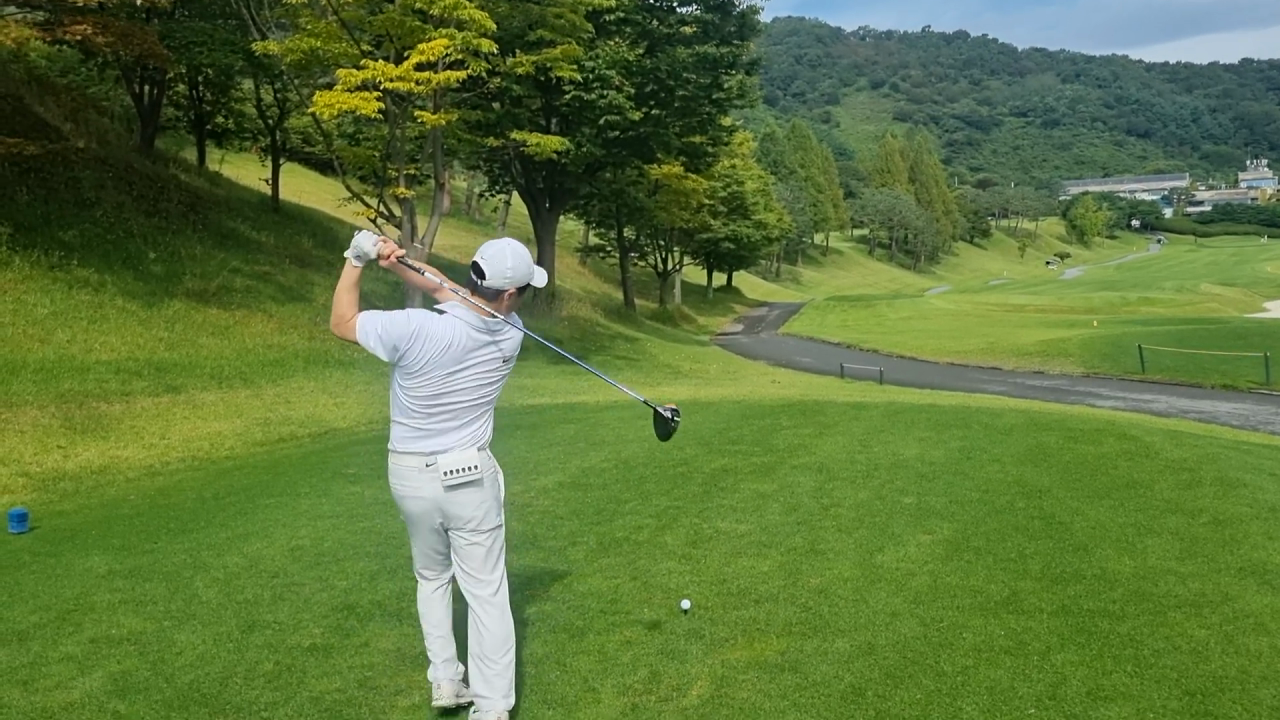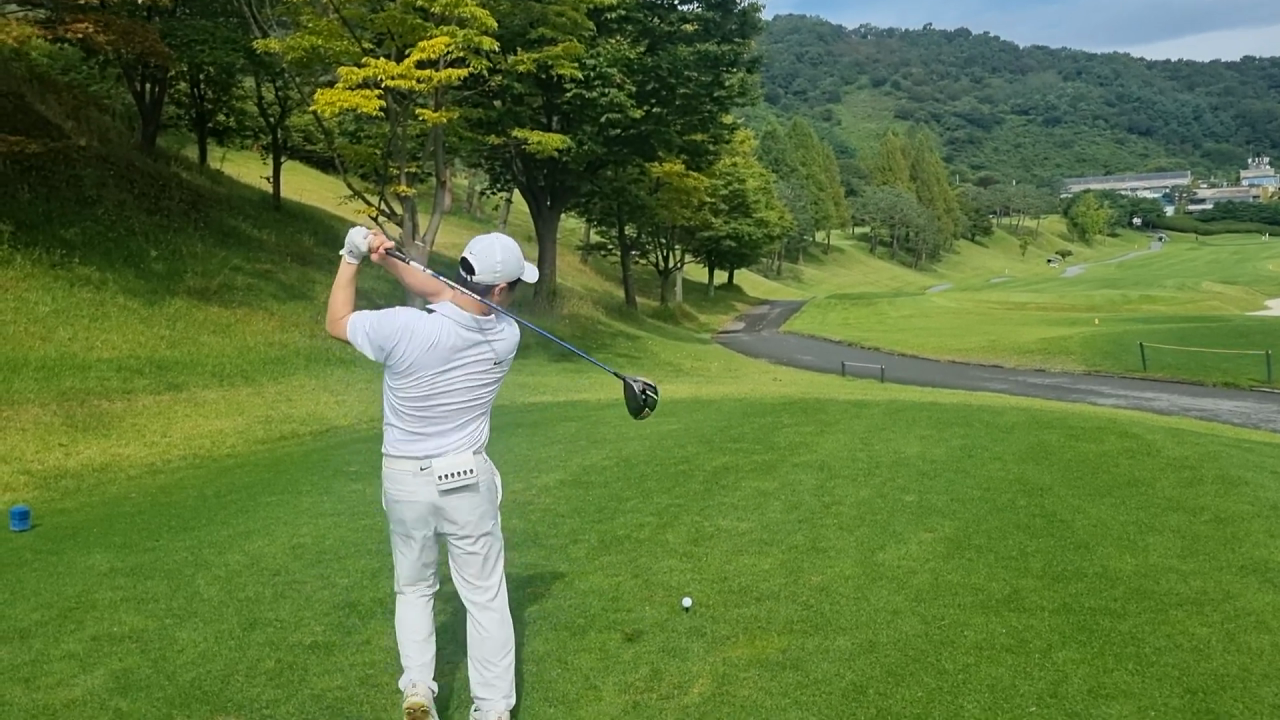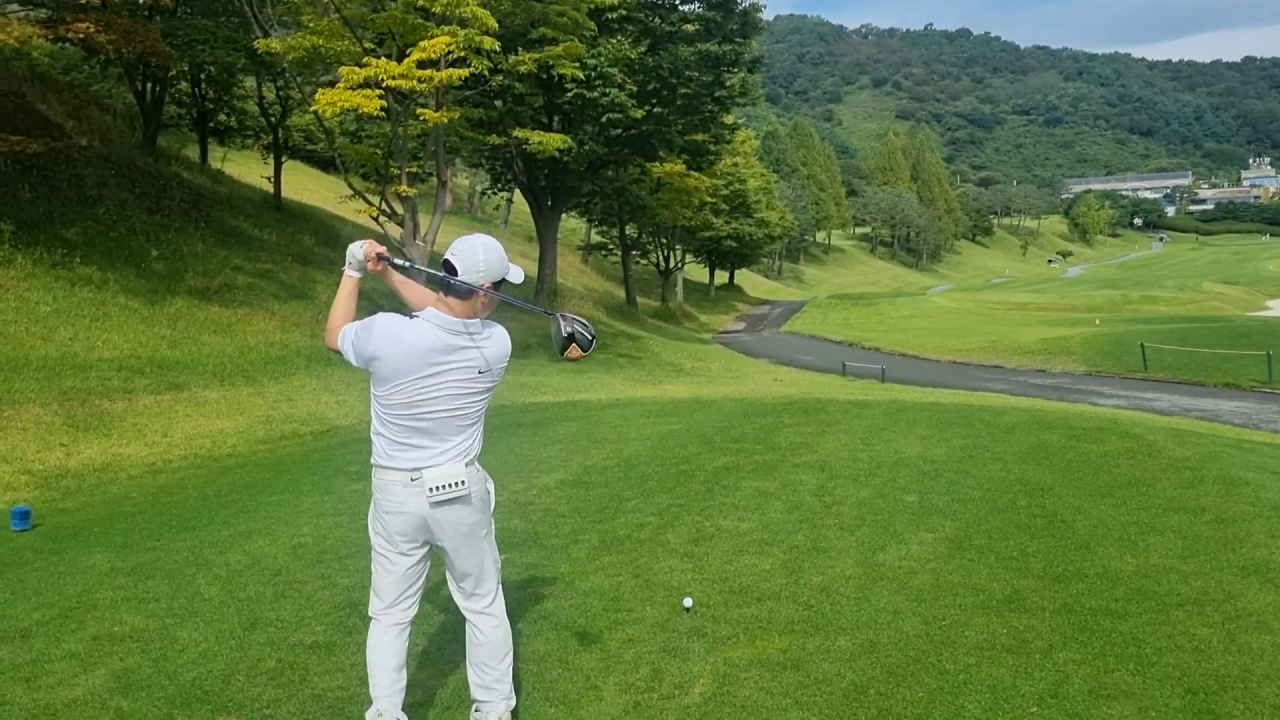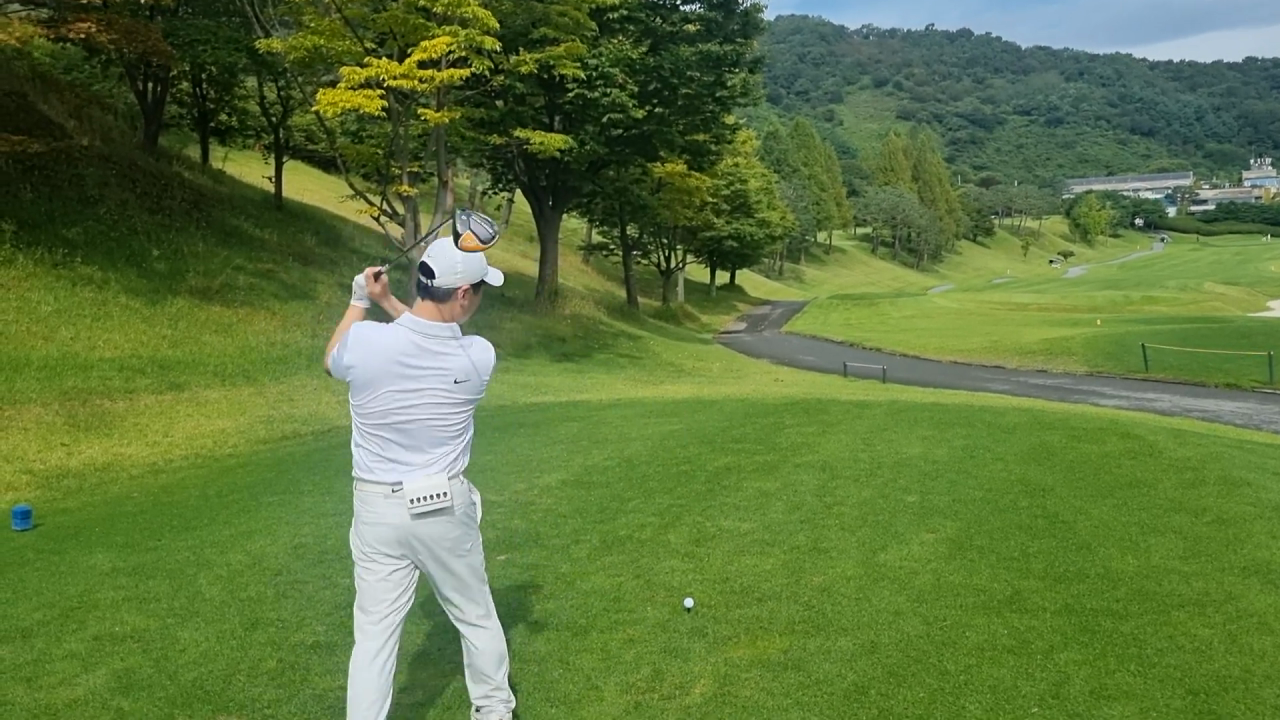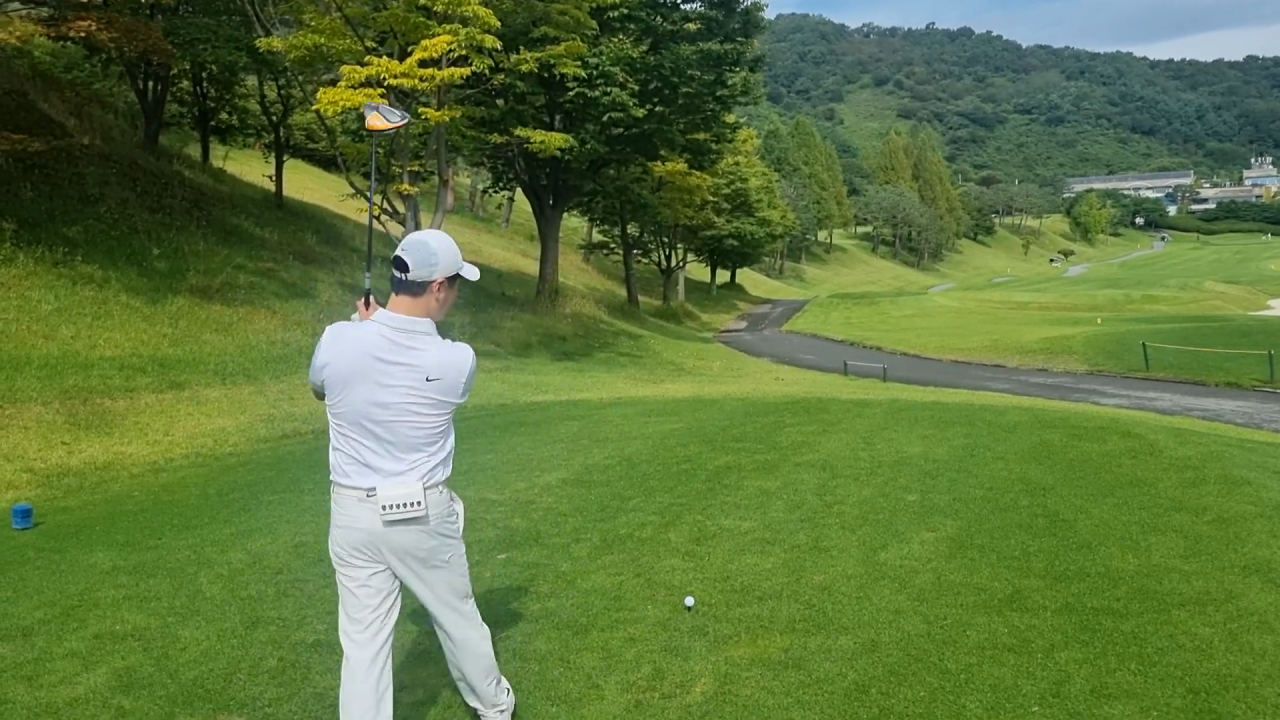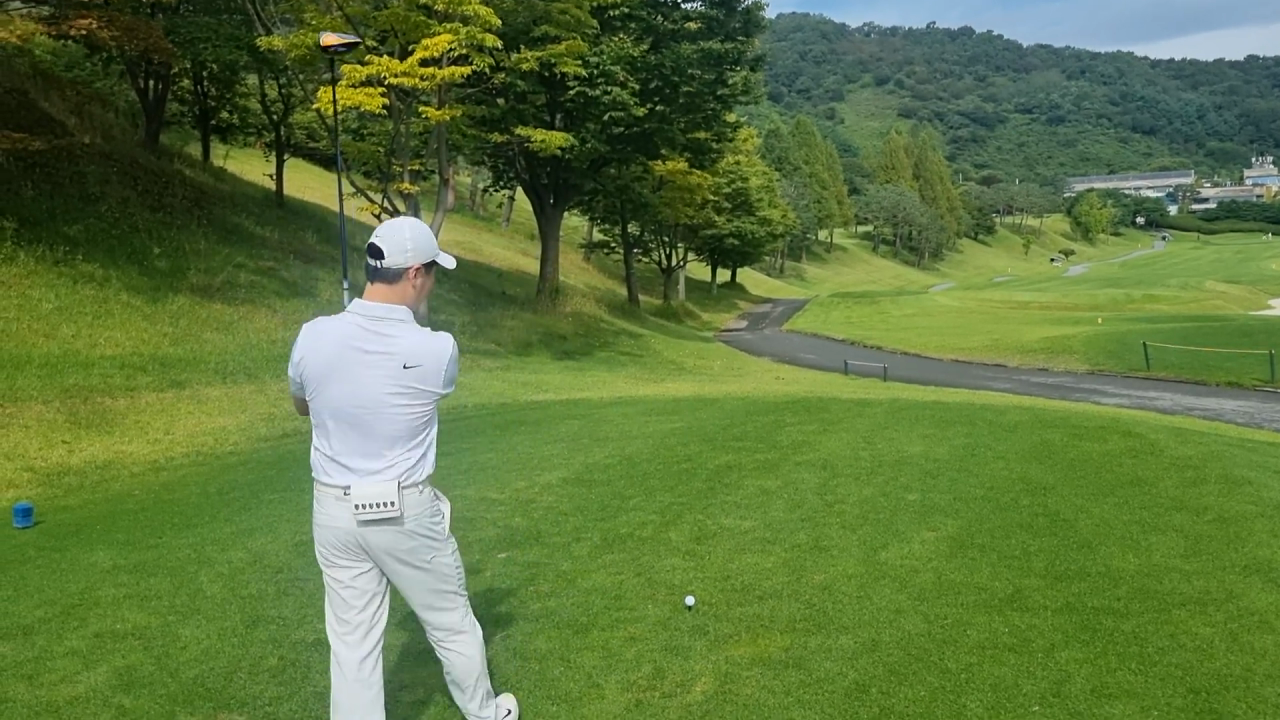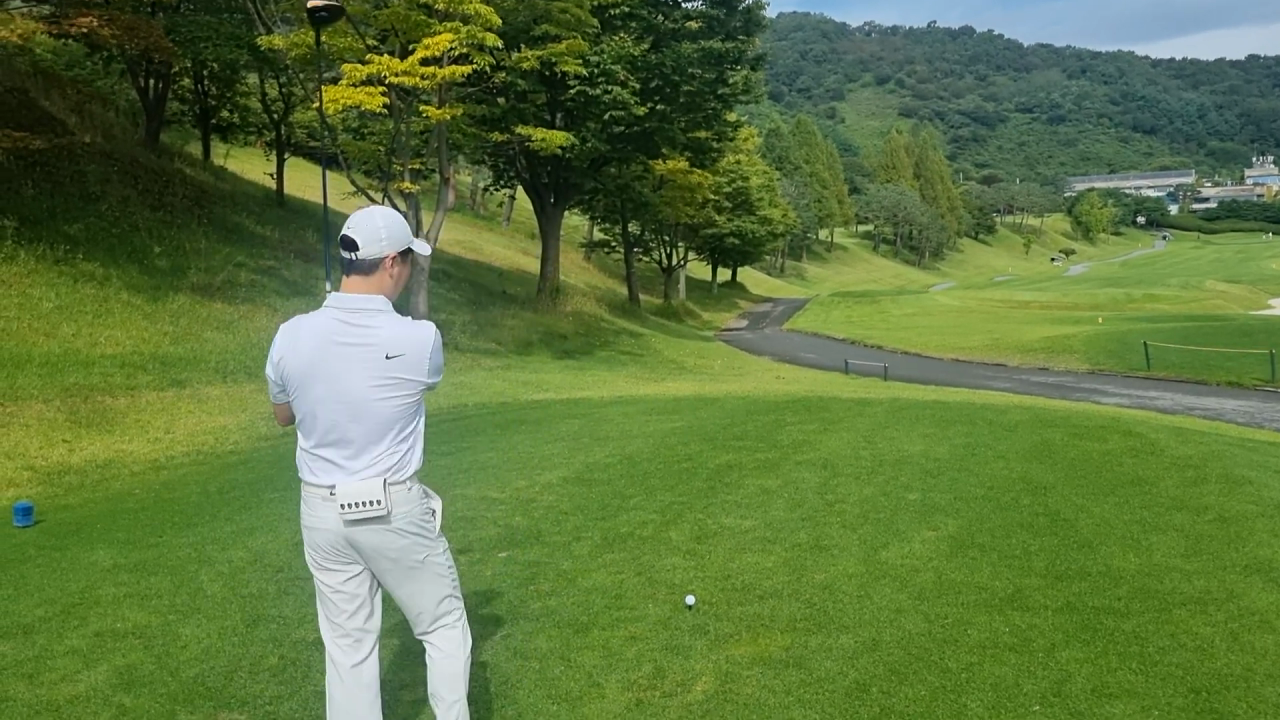
dt=0.1s
person 1, frame 1
left shoulder: (415, 330)
right shoulder: (509, 336)
left elbow: (341, 324)
right elbow: (453, 296)
left wrist: (357, 258)
right wrist: (399, 263)
left hip: (411, 476)
right hip: (471, 478)
left knee: (431, 578)
right knee: (487, 592)
left ankle: (446, 676)
person 1, frame 2
left shoulder: (403, 329)
right shoulder: (506, 336)
left elbow: (337, 323)
right elbow: (449, 297)
left wrist: (353, 255)
right wrist: (391, 261)
left hip: (404, 480)
right hip: (467, 481)
left knee: (413, 589)
right knee: (484, 596)
person 1, frame 3
left shoulder: (385, 333)
right shoulder: (495, 345)
left elbow: (334, 337)
right elbow: (436, 318)
left wrist: (354, 268)
right wrist: (390, 273)
left hip: (395, 495)
right hip: (459, 495)
left knee: (390, 609)
right knee: (481, 602)
person 1, frame 4
left shoulder: (365, 341)
right shoulder: (479, 358)
left elbow: (332, 361)
left wrist: (360, 300)
right wrist: (387, 300)
left hip: (377, 507)
right hip: (444, 507)
left knee: (375, 628)
right knee: (474, 613)
person 1, frame 5
left shoulder: (336, 342)
right shoulder: (457, 360)
right wrist: (379, 323)
left hip: (352, 514)
right hip: (422, 514)
left knee: (363, 642)
right knee: (458, 619)
person 1, frame 6
left shoulder: (313, 337)
right shoulder: (438, 349)
left hip: (335, 512)
right hip: (406, 512)
left knee: (352, 644)
right knee: (451, 622)
person 1, frame 7
left shoulder: (291, 337)
right shoulder: (420, 338)
left hip: (321, 512)
right hip: (395, 510)
left knee: (348, 649)
right knee: (445, 624)
